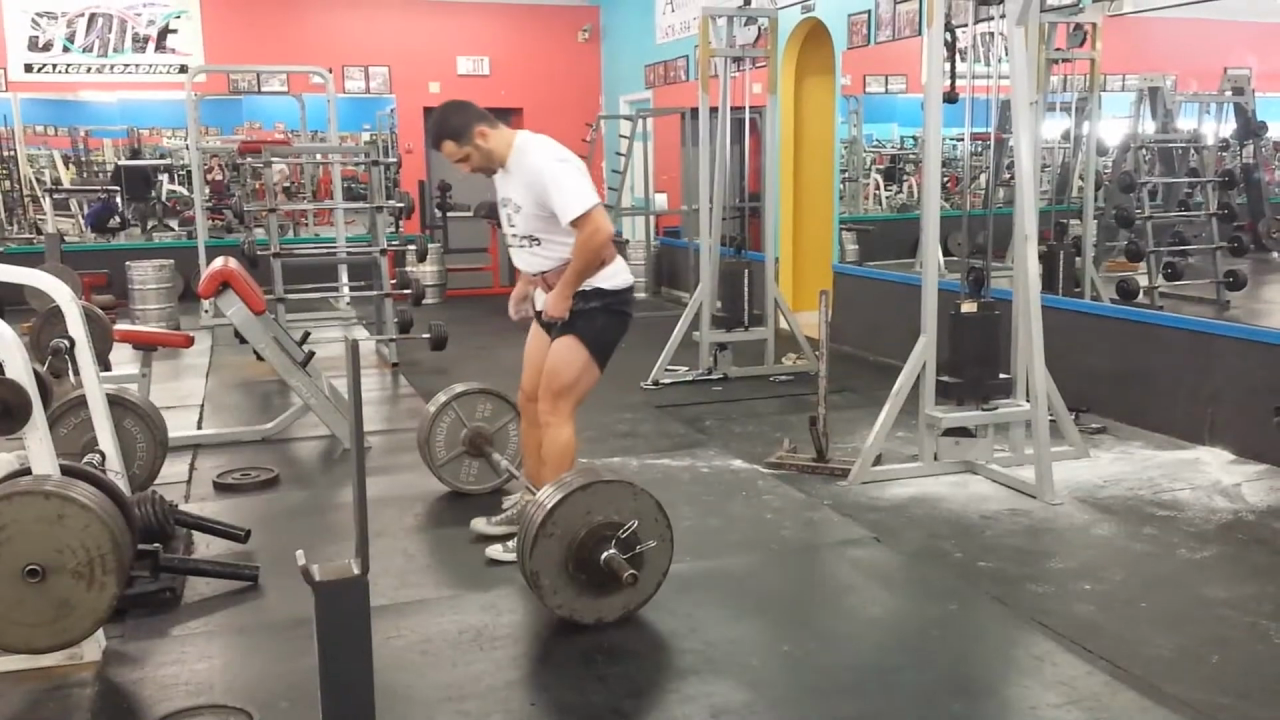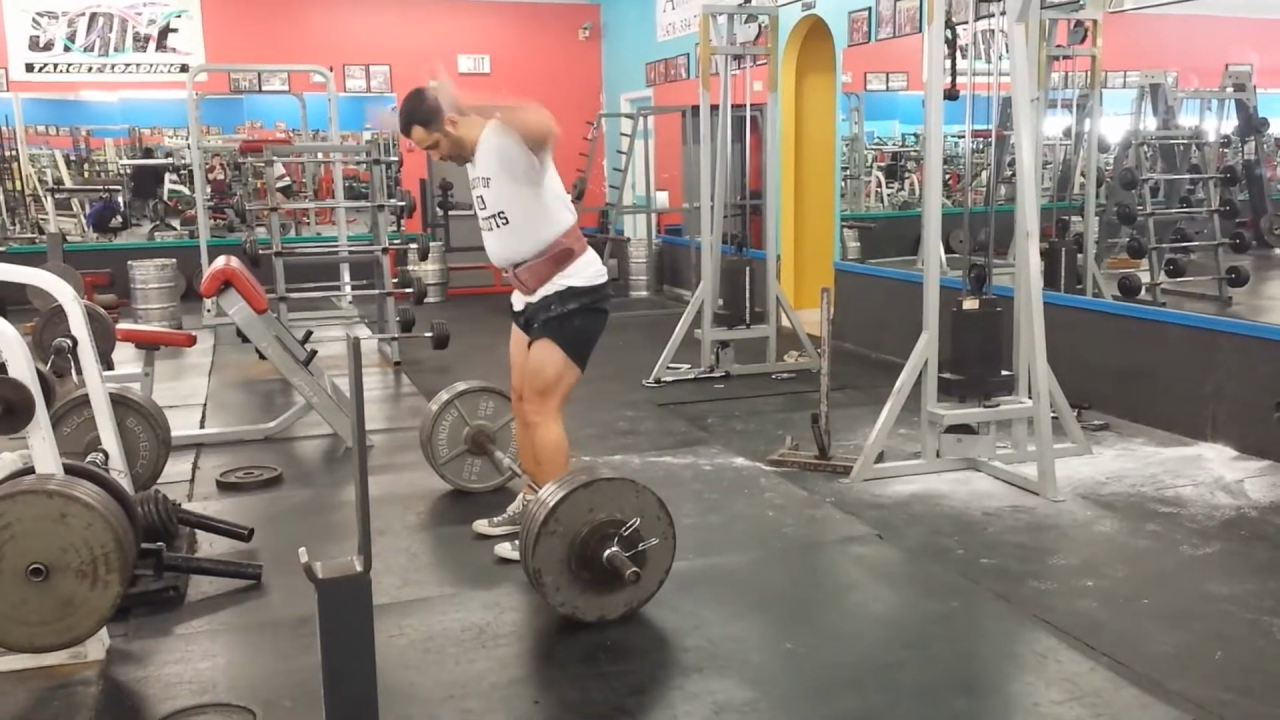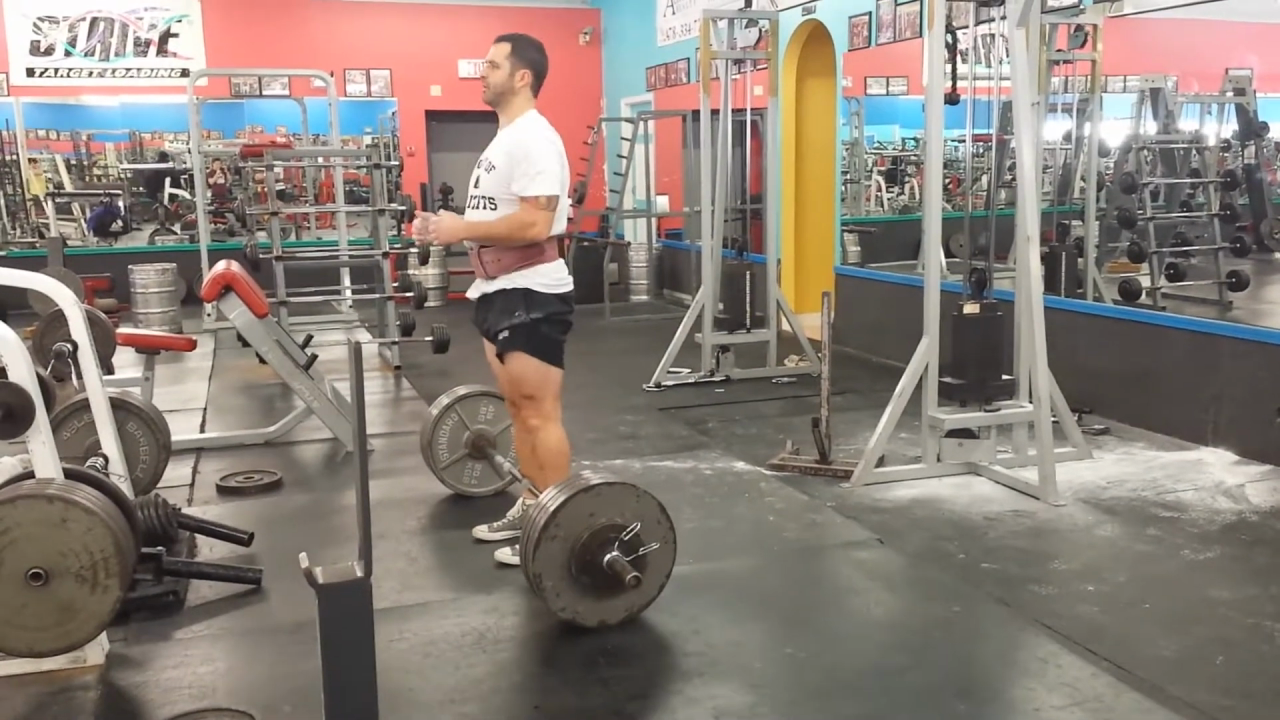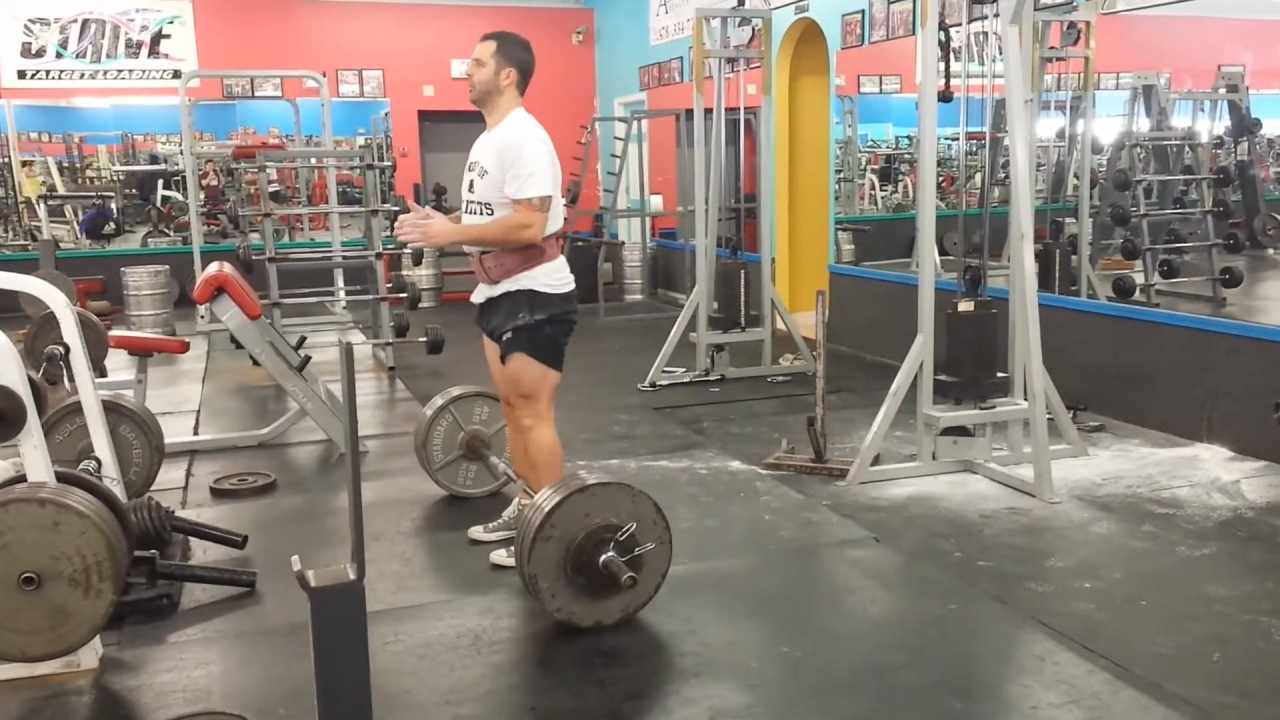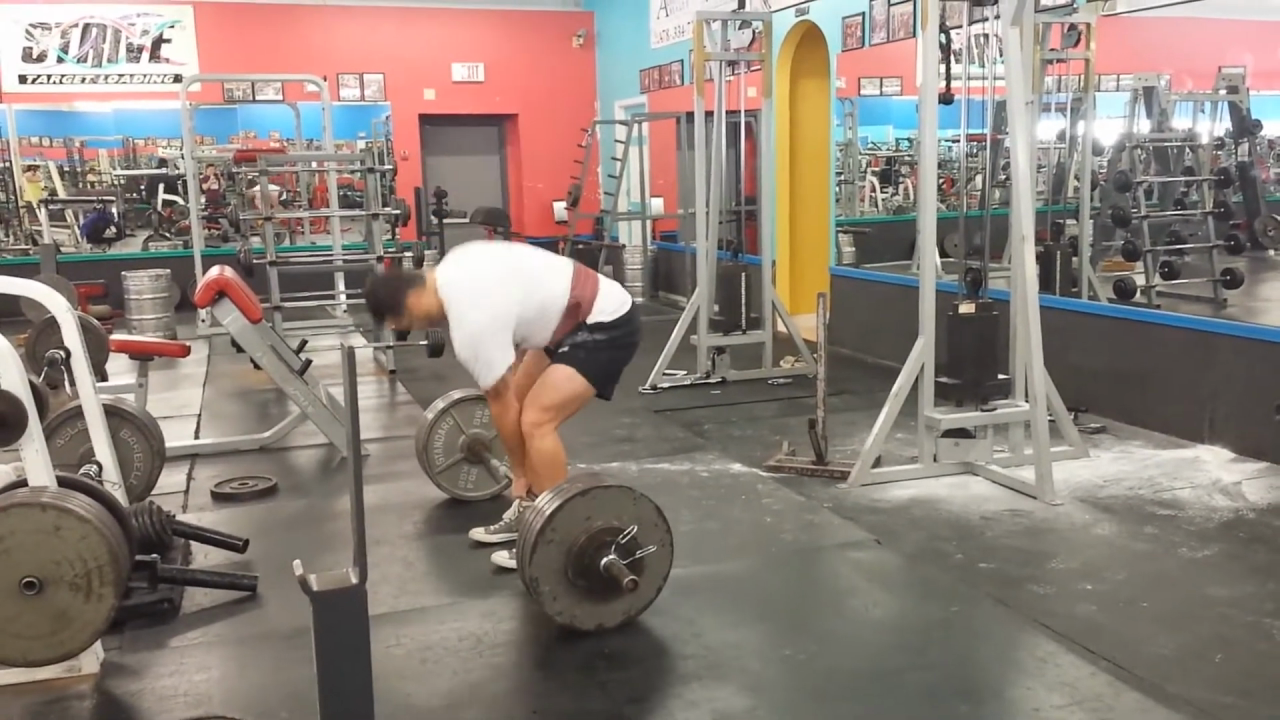
dt=1s
person 1, frame 1
left shoulder: (544, 162)
right shoulder: (504, 166)
left elbow: (598, 230)
left wrist: (563, 292)
right wrist: (525, 282)
left hip: (596, 297)
right hip: (558, 296)
left knee: (552, 407)
right knee: (530, 400)
right ankle: (530, 502)
person 1, frame 2
left shoulder: (506, 138)
right shoulder: (477, 150)
left elbow: (545, 127)
left wrist: (464, 100)
right wrist: (404, 116)
left hip: (572, 289)
right hip: (534, 291)
left knee: (540, 408)
right knee: (523, 401)
right ankle: (532, 503)
person 1, frame 3
left shoulder: (533, 138)
right shoulder: (507, 138)
left elbow: (534, 223)
left wrist: (461, 229)
right wrist: (451, 224)
left hip: (531, 295)
right hip: (500, 292)
left knee: (540, 415)
right knee: (520, 411)
right ankle: (532, 508)
person 1, frame 4
left shoulder: (522, 139)
right shoulder: (489, 140)
left elbow: (528, 226)
left wrist: (452, 234)
right wrist: (441, 220)
left hip: (534, 295)
right hip: (501, 293)
left knee: (532, 415)
right knee: (513, 409)
right ankle: (526, 508)
person 1, frame 5
left shoulder: (472, 320)
right shoulder: (453, 267)
left elbow: (501, 405)
left wrist: (520, 473)
left hip: (606, 323)
right hip: (581, 314)
left knee: (537, 420)
right knee: (520, 403)
right ankle: (527, 511)
